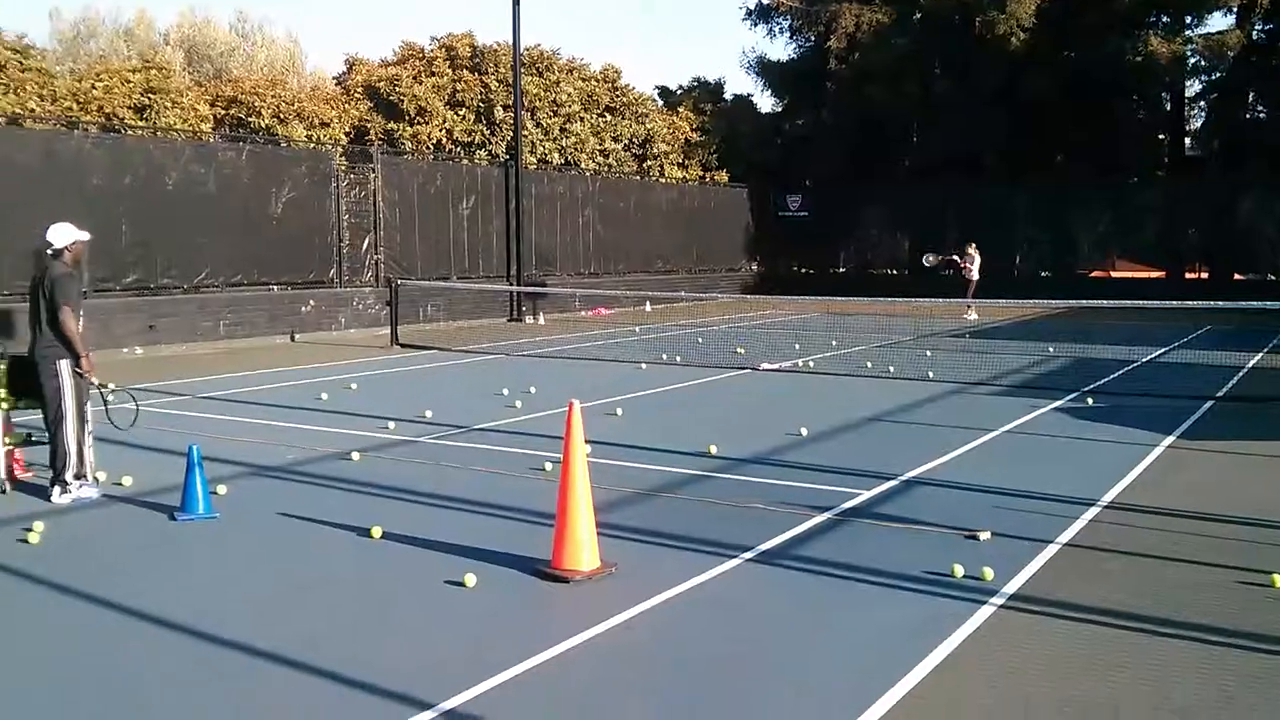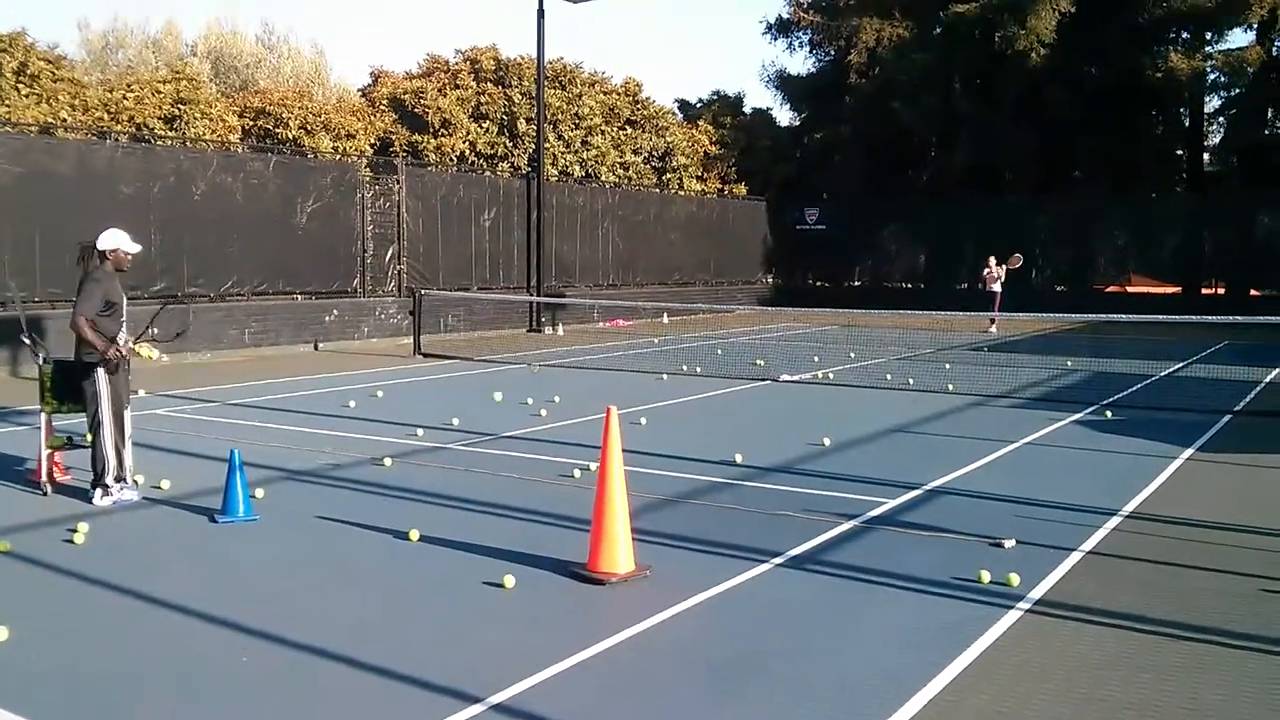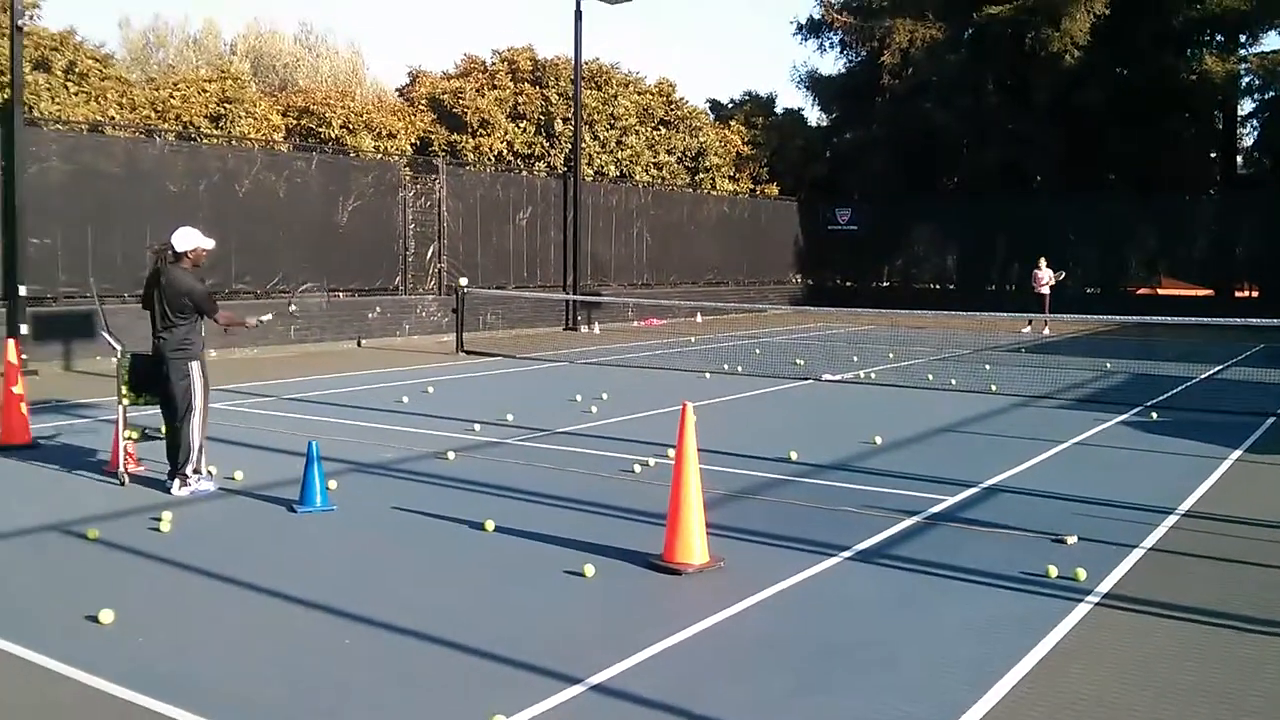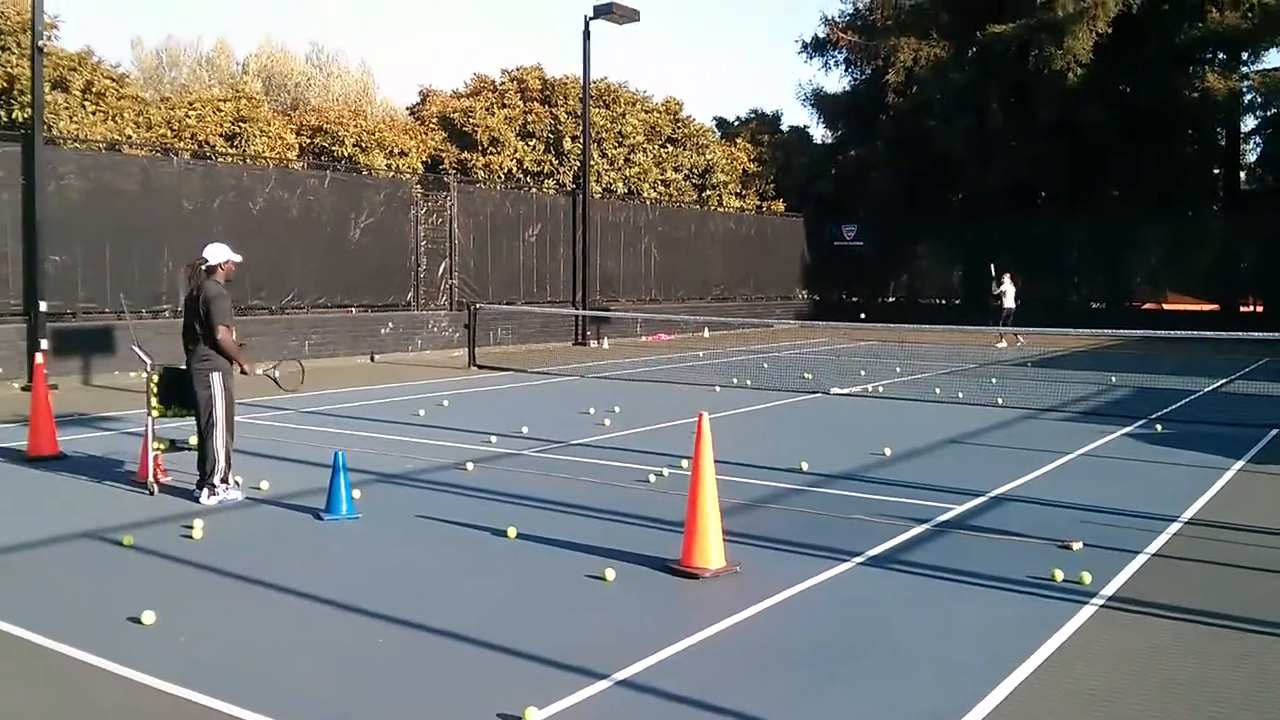
dt=1s
person 1, frame 1
left shoulder: (43, 273)
right shoulder: (65, 275)
left elbow: (38, 317)
right elbow: (65, 316)
right wrist: (82, 354)
left hip: (46, 354)
right hip: (60, 358)
left knee: (75, 419)
right knee: (68, 422)
left ankle: (77, 477)
right ankle: (64, 485)
person 1, frame 2
left shoulder: (110, 279)
right shoulder: (96, 281)
right elbow: (78, 321)
left wrist: (130, 344)
right wrist: (102, 347)
left hip: (113, 362)
right hip: (98, 364)
left knee: (119, 423)
right knee: (107, 425)
left ankle: (117, 480)
right ankle: (105, 488)
person 1, frame 3
left shoulder: (158, 274)
right shoulder: (189, 284)
left elbow: (147, 304)
right elbow: (218, 316)
right wrist: (244, 322)
left hip: (166, 354)
right hip: (186, 358)
left knee: (176, 416)
right knee: (193, 416)
left ankle: (178, 471)
right ankle: (185, 479)
person 1, frame 4
left shoulder: (196, 291)
right shoulder: (218, 293)
left elbow: (188, 334)
right elbow: (221, 335)
right wrist: (243, 361)
left hip: (198, 367)
right hip: (213, 369)
left knee: (209, 428)
right knee: (219, 428)
left ankle: (207, 481)
right ankle: (214, 488)
